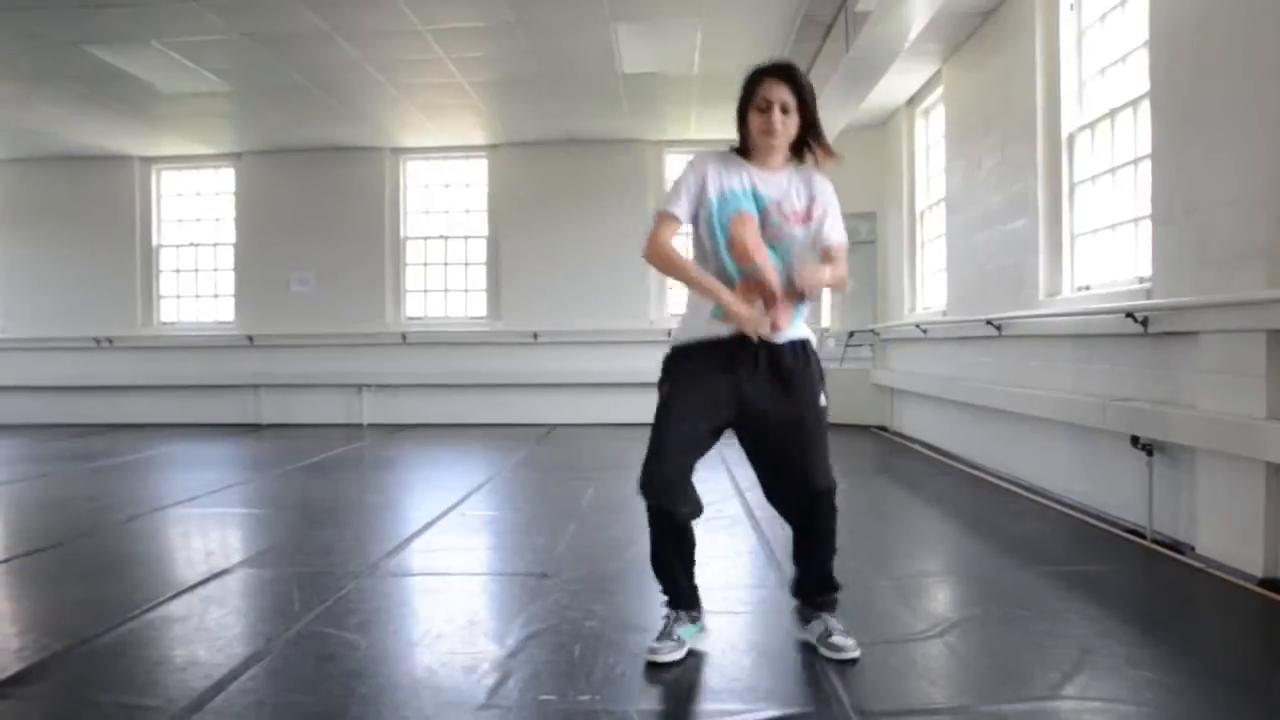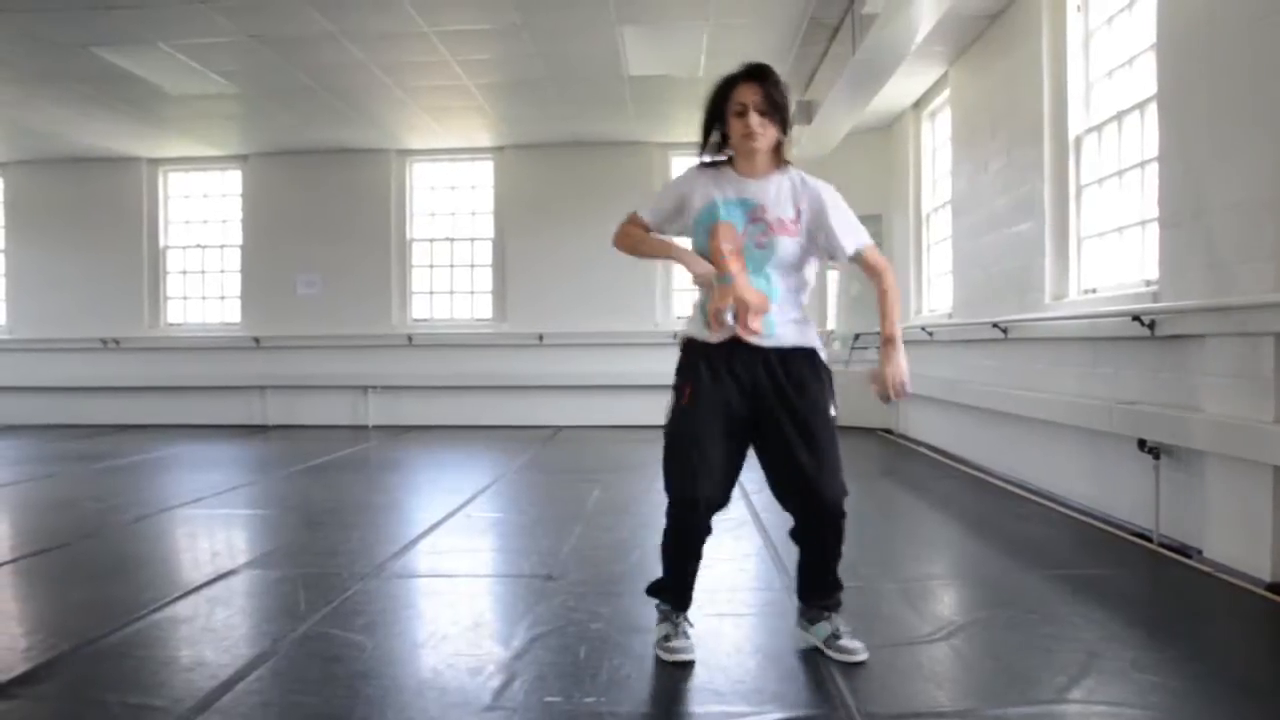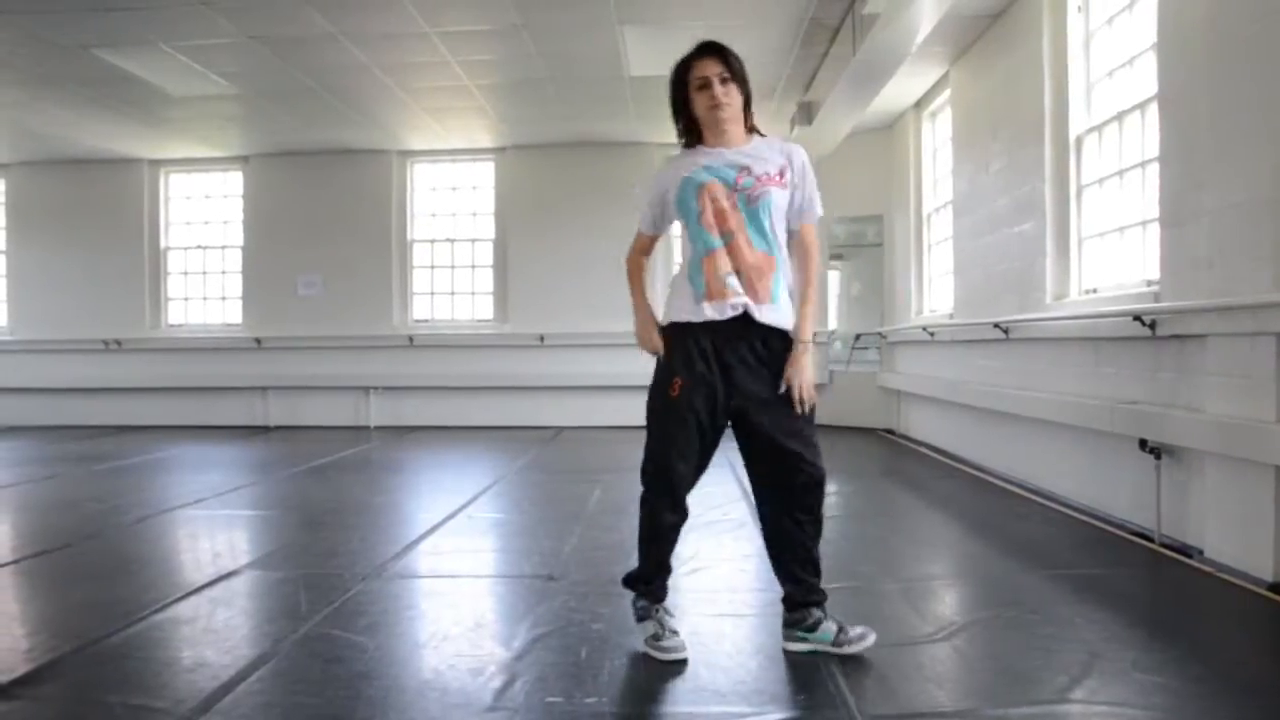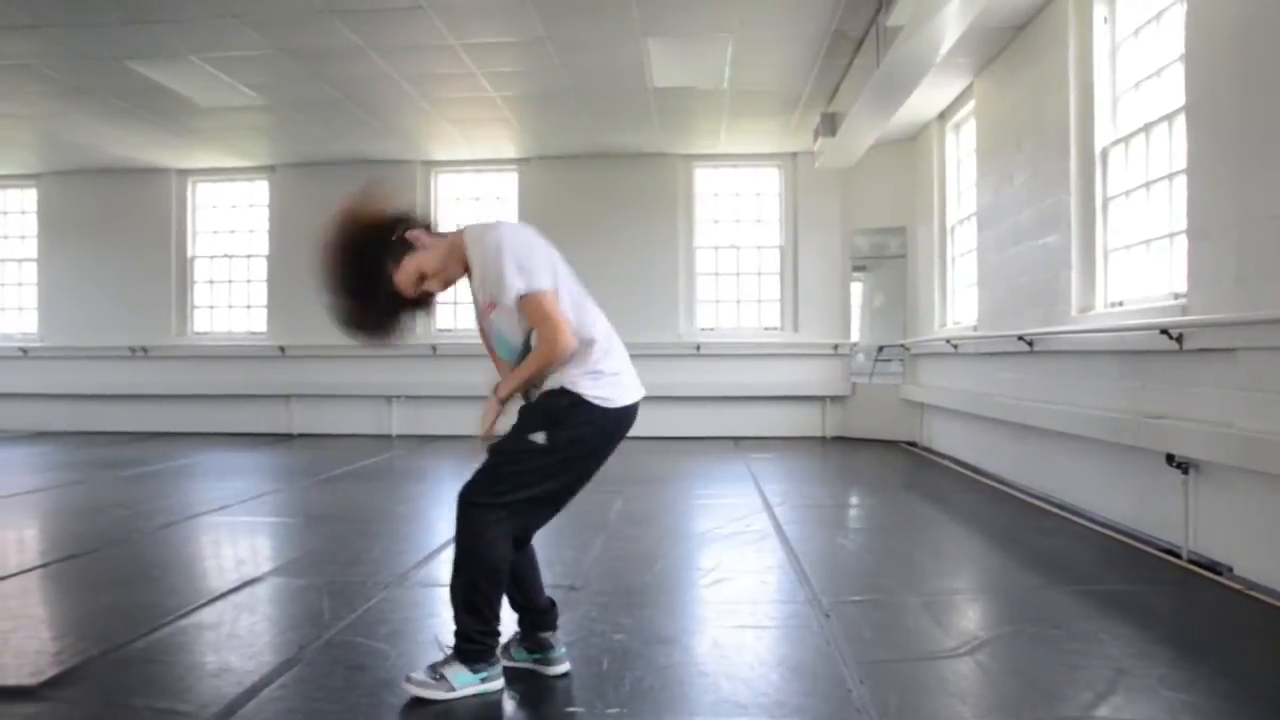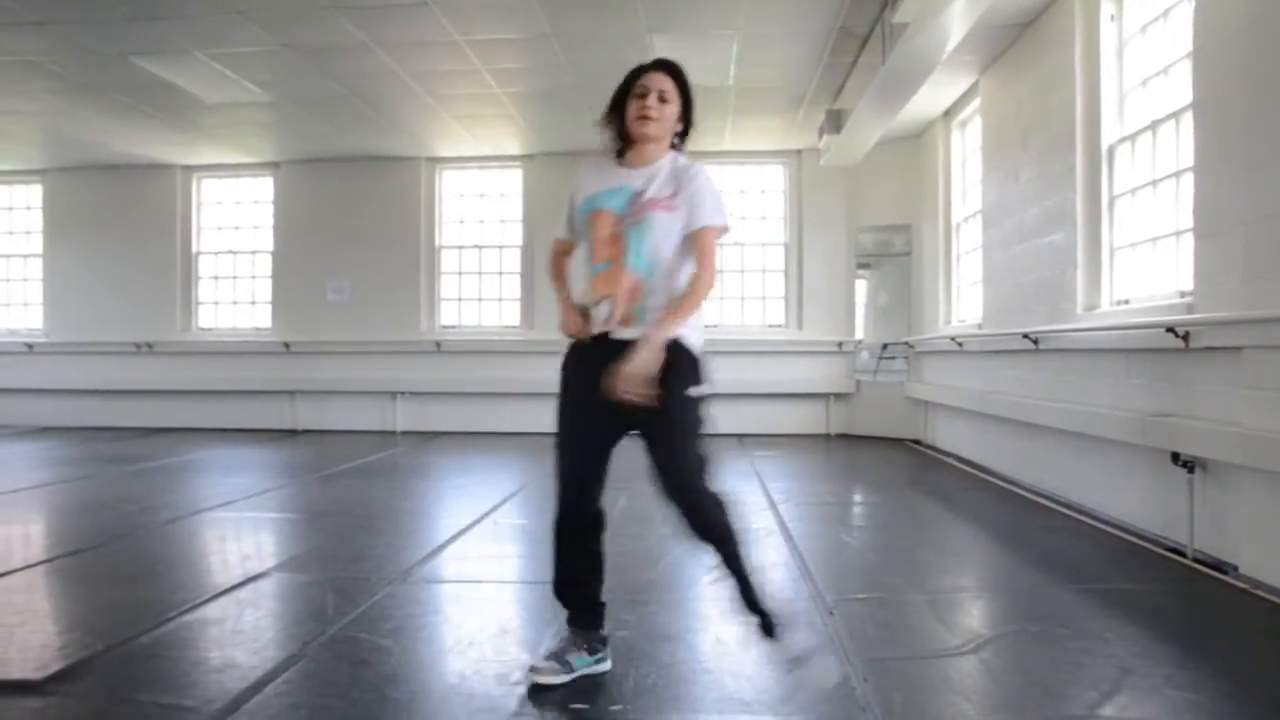
dt=0.7s
person 1, frame 1
left shoulder: (814, 187)
right shoulder: (708, 169)
left elbow: (840, 264)
right elbow: (655, 246)
left wrist: (820, 275)
right wrist: (725, 298)
left hip: (786, 354)
right hip: (705, 351)
left knee: (810, 490)
right knee: (663, 481)
left ankle: (817, 610)
right ankle: (684, 611)
person 1, frame 2
left shoulder: (810, 195)
right shoulder: (697, 184)
left elbow: (879, 270)
right elbow: (625, 235)
left wrist: (892, 346)
right wrist: (678, 253)
left hip: (790, 361)
right hip: (711, 360)
left knee: (820, 498)
right knee: (692, 494)
left ankle: (819, 611)
right ankle: (672, 612)
person 1, frame 3
left shoulder: (789, 161)
right shoulder: (676, 170)
left elbow: (807, 256)
right elbow: (637, 252)
left wrist: (803, 345)
right wrist: (643, 315)
left hip: (772, 337)
right hip: (698, 336)
left knee: (800, 475)
right knee: (667, 478)
left ankle: (803, 611)
right ankle: (649, 604)
person 1, frame 4
left shoulder: (501, 246)
right shoulder: (471, 267)
left elbow: (560, 339)
left wrist: (503, 390)
left hip: (594, 399)
right hip: (567, 399)
left knee: (483, 505)
right knee: (500, 520)
left ankle: (477, 657)
right ankle: (540, 638)
person 1, frame 5
left shoulder: (691, 177)
right shoulder: (591, 180)
left elbow: (704, 275)
right elbow: (558, 255)
left wrist: (650, 346)
right wrist: (569, 306)
left hip: (664, 354)
right hip: (591, 353)
left knee: (686, 486)
right knee: (575, 496)
left ankle: (764, 617)
right ankle: (586, 635)
